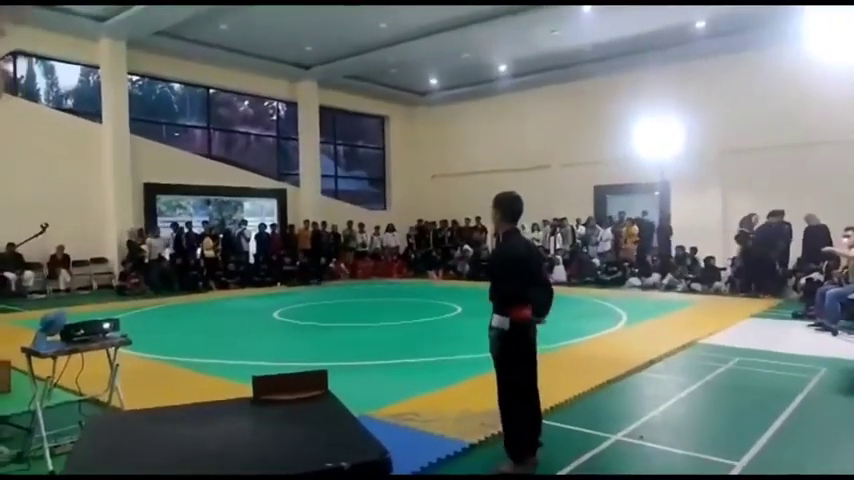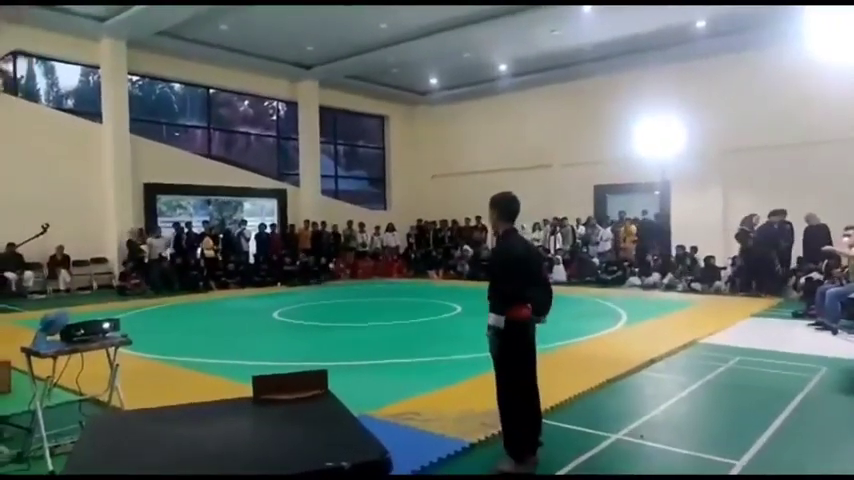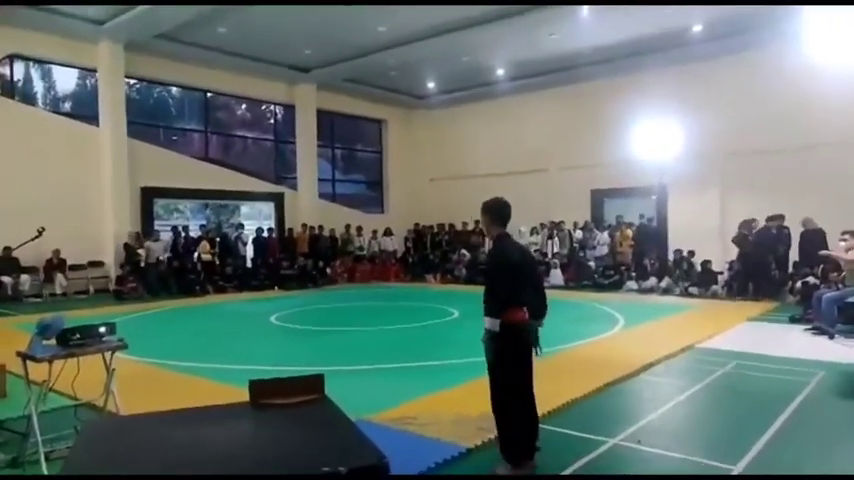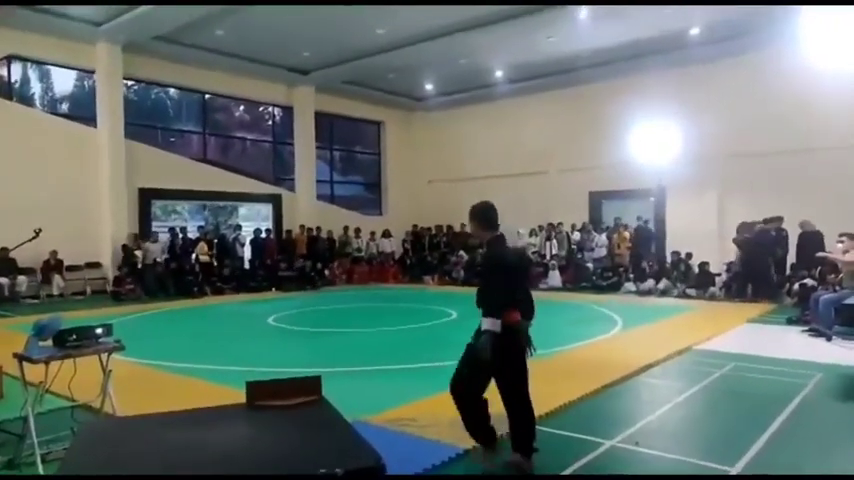
dt=0.2s
person 1, frame 1
left shoulder: (504, 251)
right shoulder: (528, 248)
left elbow: (503, 296)
right elbow: (545, 289)
left wrist: (496, 331)
left hip: (510, 328)
right hip: (526, 325)
left knee: (511, 393)
right knee: (526, 389)
left ankle: (520, 458)
right ankle: (529, 450)
person 1, frame 2
left shoulder: (502, 250)
right shoulder: (527, 247)
left elbow: (501, 295)
right elbow: (543, 288)
left wrist: (493, 329)
right wrist: (536, 317)
left hip: (509, 327)
right hip: (525, 324)
left knee: (510, 392)
right knee: (526, 388)
left ankle: (520, 457)
right ankle: (529, 449)
person 1, frame 3
left shoulder: (497, 254)
right shoulder: (521, 251)
left elbow: (495, 299)
right elbow: (536, 291)
left wrist: (489, 334)
right wrist: (534, 325)
left hip: (504, 331)
right hip: (522, 328)
left knee: (503, 397)
right knee: (521, 392)
left ankle: (517, 461)
right ankle: (526, 454)
person 1, frame 4
left shoulder: (492, 255)
right shoulder: (512, 253)
left elbow: (494, 299)
right elbow: (522, 293)
left wrist: (485, 336)
right wrist: (524, 327)
left hip: (495, 329)
right hip: (515, 329)
left knee: (464, 385)
right knee: (515, 392)
left ankle: (488, 443)
right ankle: (524, 454)
